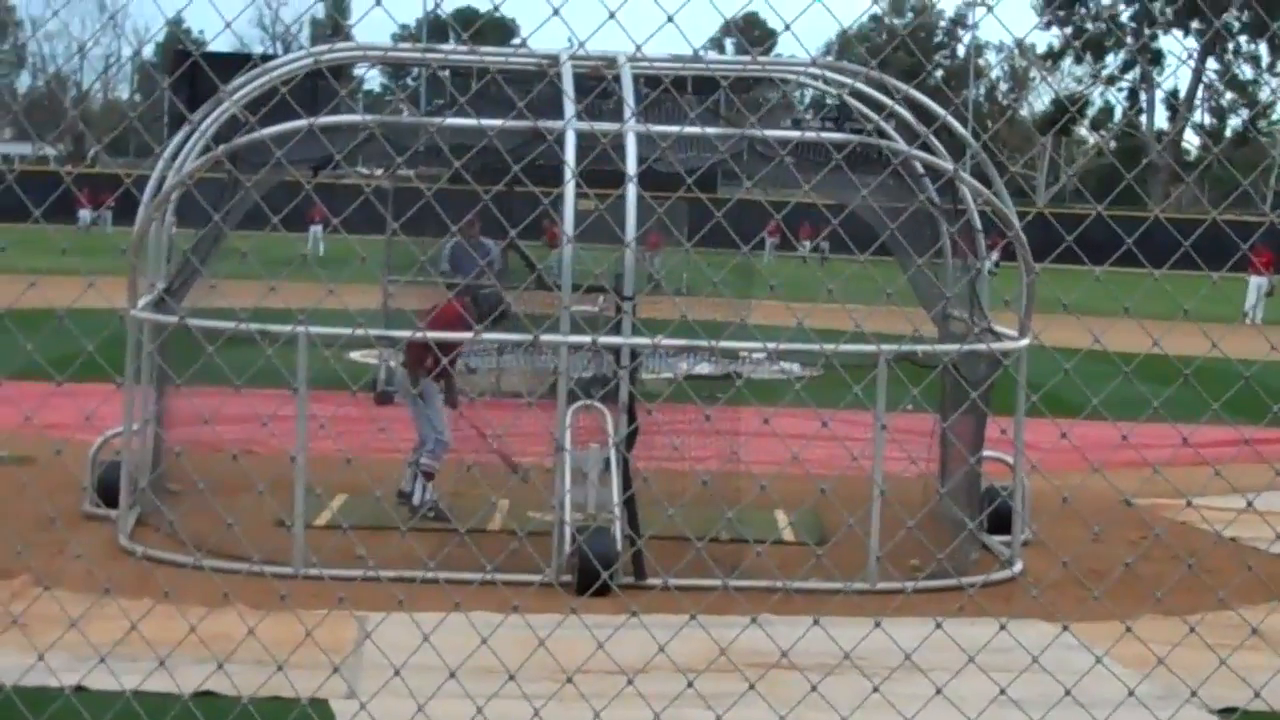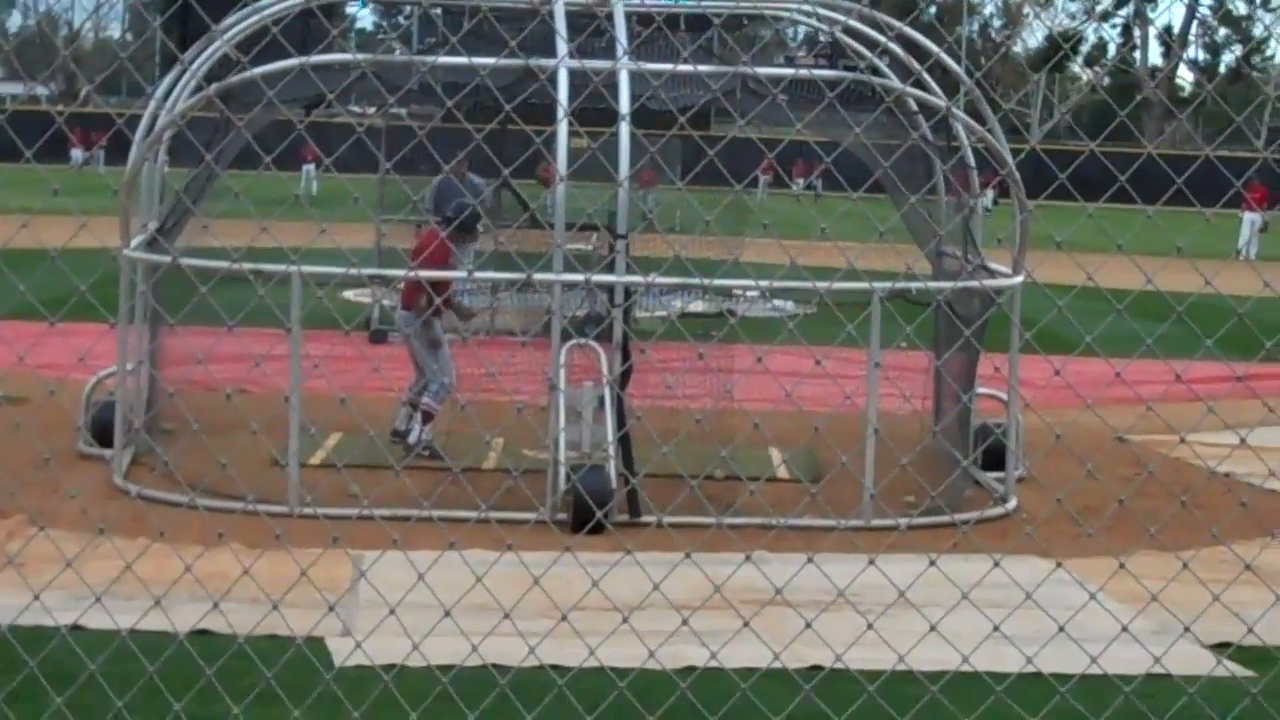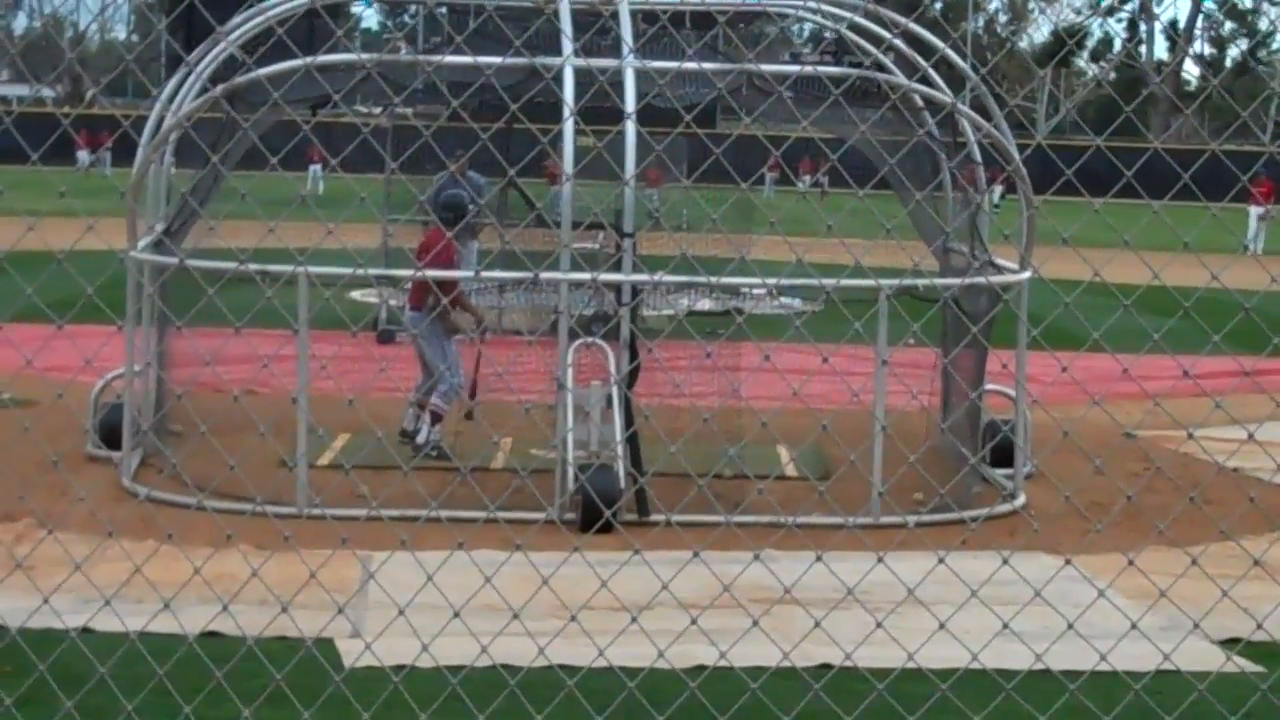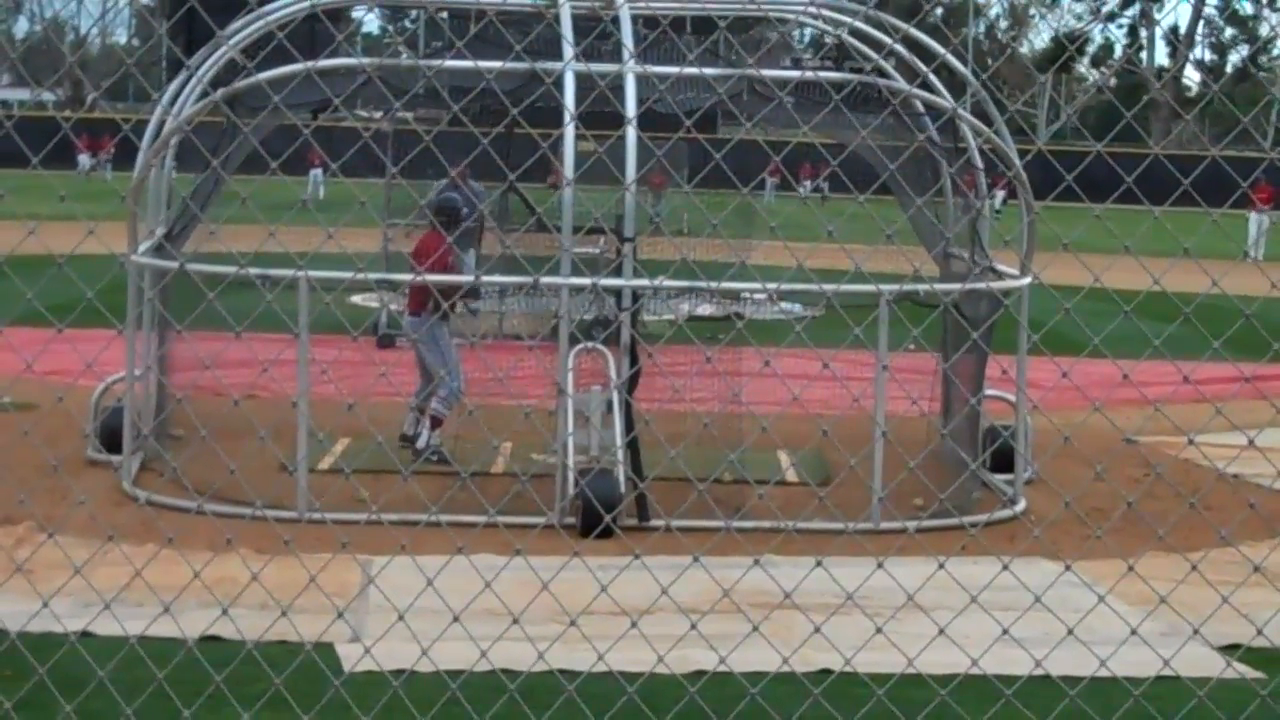
dt=0.4s
person 1, frame 1
left shoulder: (465, 316)
right shoulder: (450, 311)
right elbow: (415, 341)
left wrist: (450, 388)
right wrist: (416, 382)
left hip: (429, 377)
right hip: (417, 378)
left knee: (430, 436)
right knee: (439, 438)
left ankle: (408, 489)
right ankle: (422, 501)
person 1, frame 2
left shoulder: (440, 241)
right shoulder: (436, 244)
right elbow: (420, 289)
left wrist: (457, 308)
right wrist: (429, 329)
left hip: (417, 317)
right hip: (419, 319)
left knee: (426, 376)
right knee: (443, 380)
left ankle: (402, 428)
right ankle: (417, 439)
person 1, frame 3
left shoulder: (443, 240)
right shoulder: (439, 243)
left elbow: (450, 286)
right elbow: (428, 288)
left wrist: (475, 313)
right wrist: (446, 320)
left hip: (422, 316)
right hip: (427, 318)
left knee: (432, 376)
right knee: (452, 380)
left ankle: (410, 428)
right ankle: (426, 440)
person 1, frame 4
left shoulder: (442, 243)
right shoulder: (434, 245)
left elbow: (445, 283)
right elbow: (427, 288)
left wrist: (462, 284)
right wrist: (463, 283)
left hip: (425, 319)
right hip: (426, 321)
left knee: (432, 380)
right knee: (452, 385)
left ankle: (410, 432)
right ankle: (425, 445)
